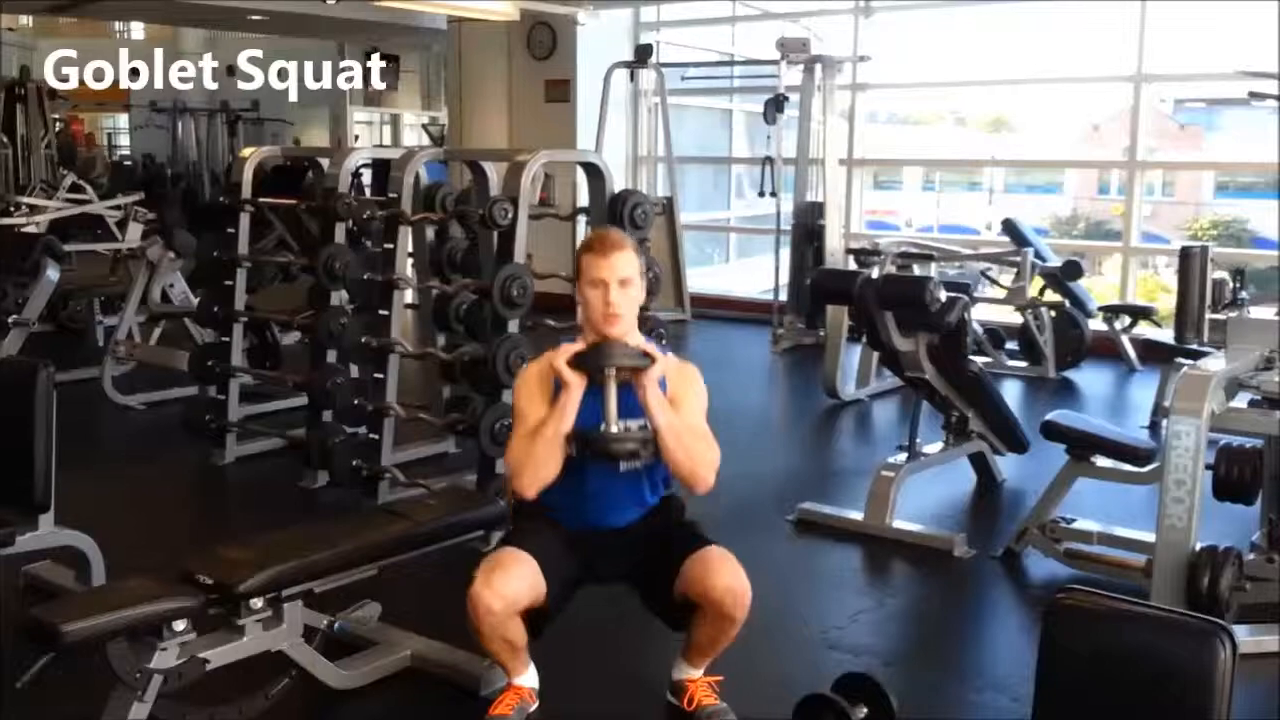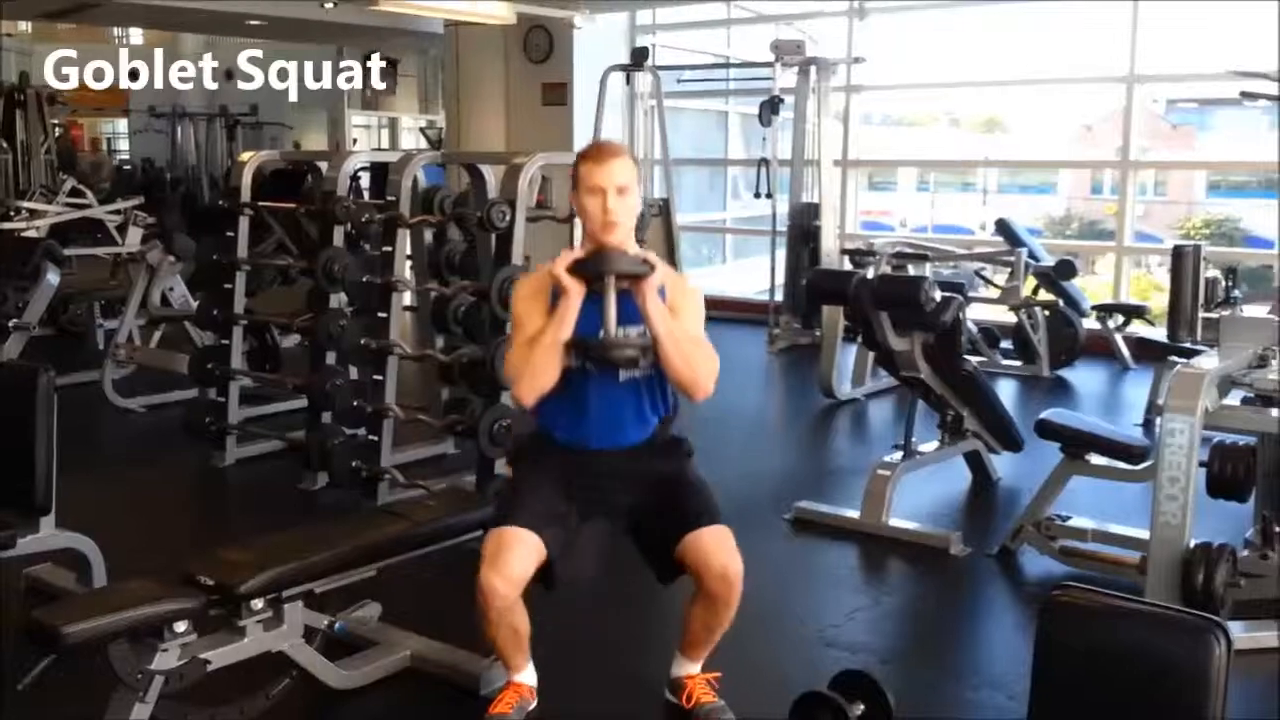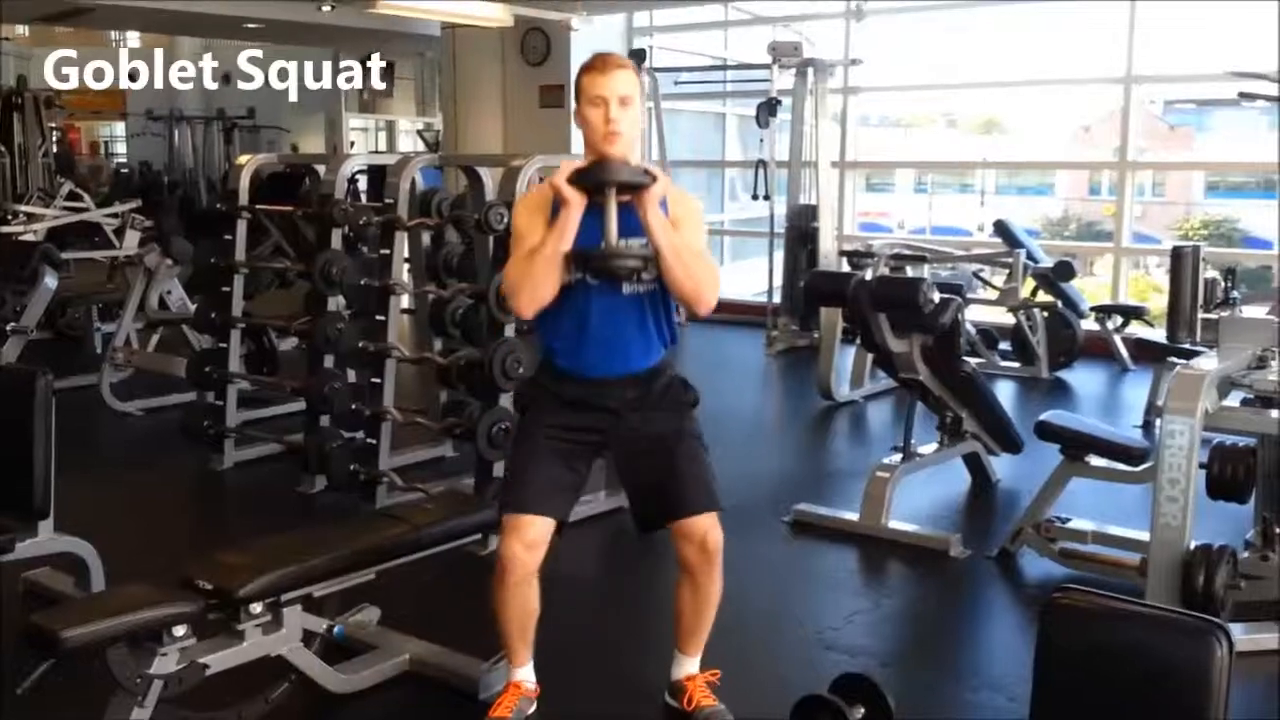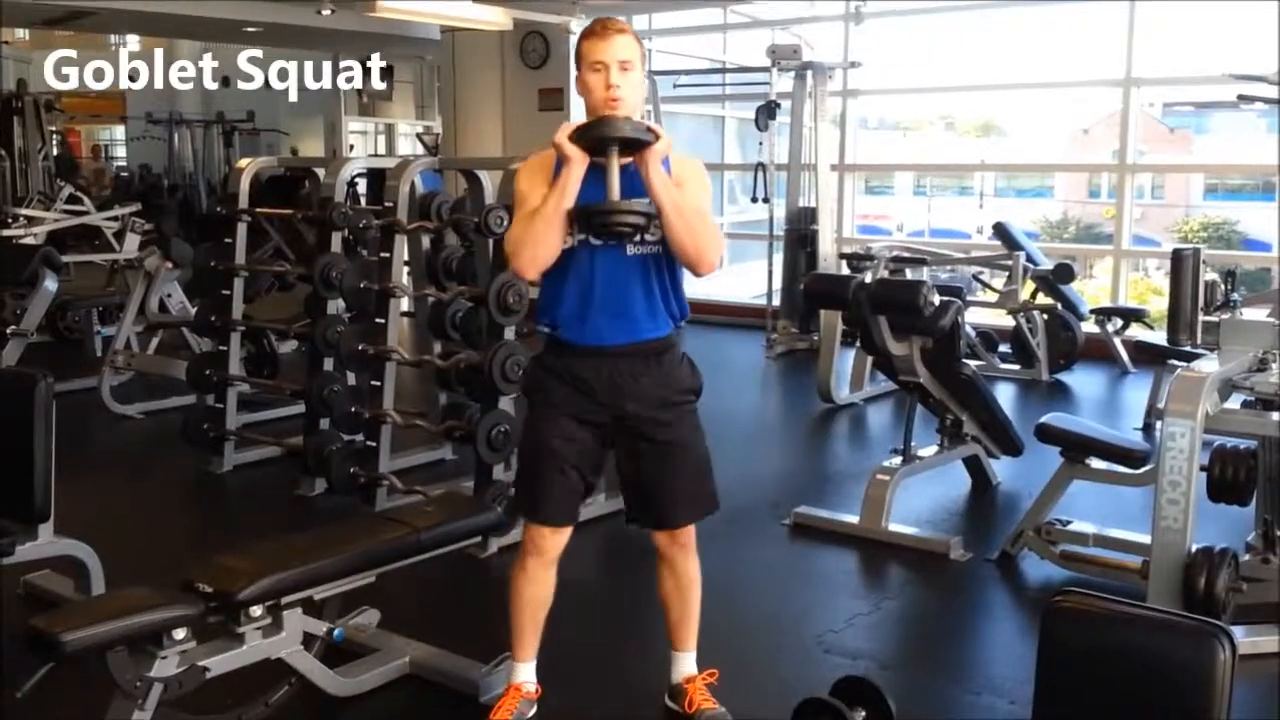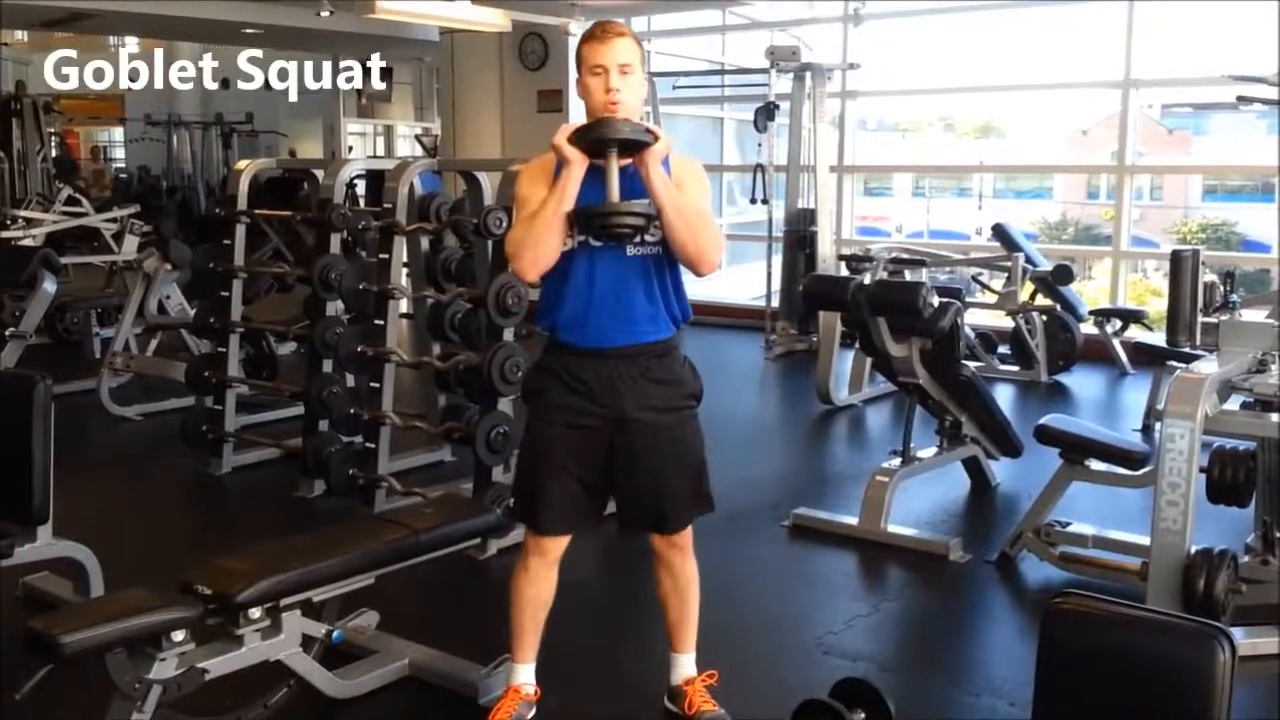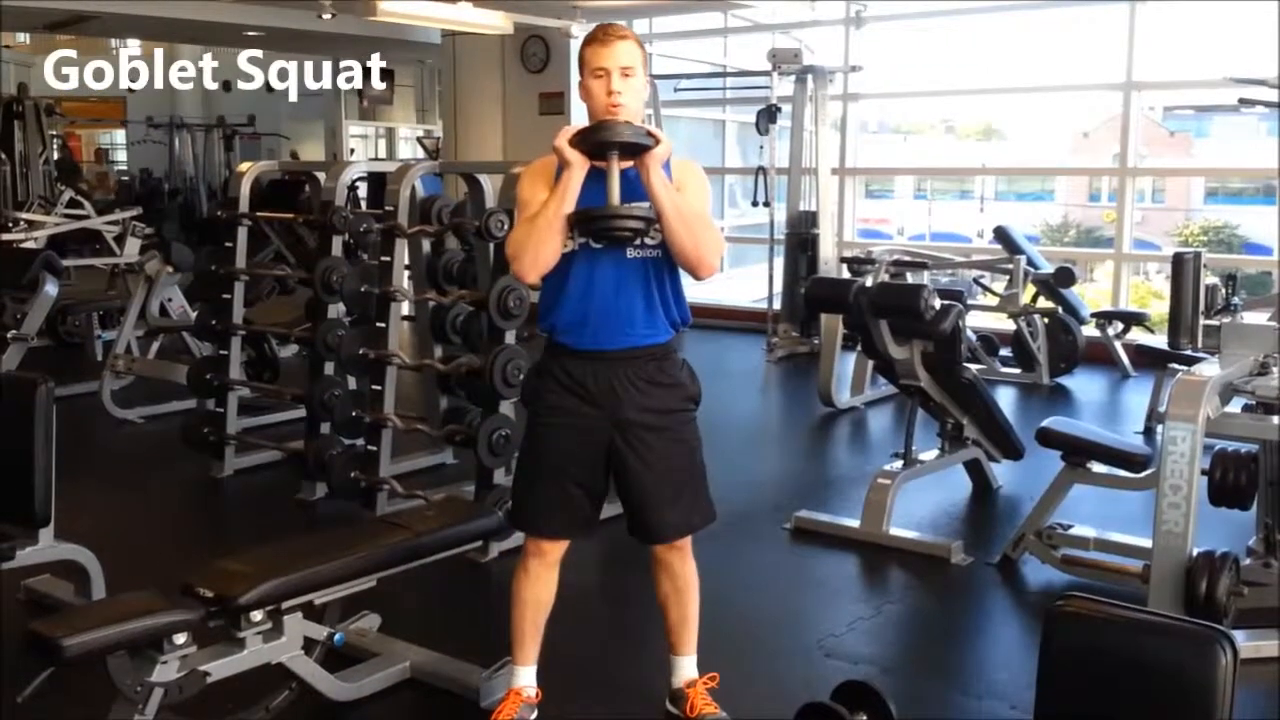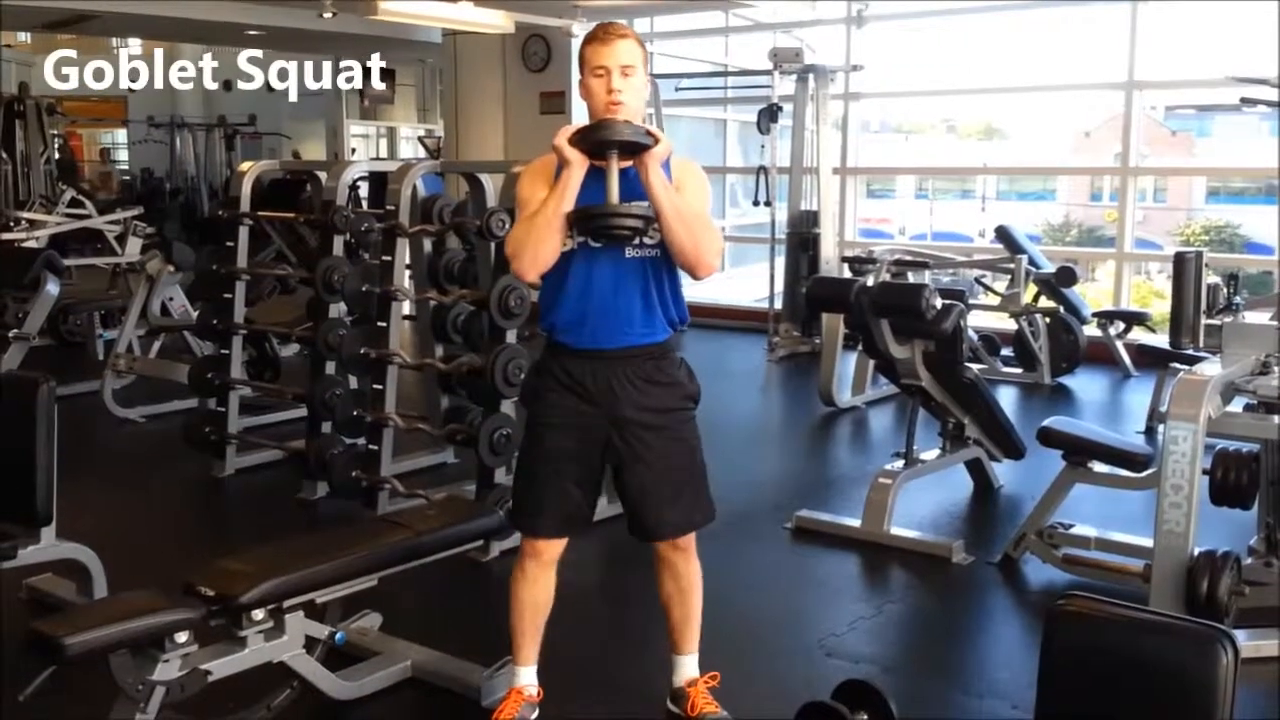
dt=0.2s
person 1, frame 1
left shoulder: (677, 375)
right shoulder: (543, 376)
left elbow: (702, 478)
right elbow: (525, 484)
left wrist: (650, 393)
right wrist: (571, 393)
left hip: (648, 525)
right hip: (560, 527)
left knee: (730, 594)
right knee: (489, 598)
left ankle: (688, 677)
person 1, frame 2
left shoulder: (672, 287)
right shoulder: (541, 286)
left elbow: (701, 384)
right elbow: (525, 391)
left wrist: (650, 301)
right wrist: (570, 299)
left hip: (648, 456)
right hip: (559, 459)
left knee: (723, 571)
right knee: (497, 581)
person 1, frame 3
left shoulder: (675, 202)
right shoulder: (542, 201)
left elbow: (704, 299)
right elbow: (524, 301)
left wrist: (649, 208)
right wrist: (571, 209)
left hip: (651, 394)
right hip: (563, 397)
left knee: (704, 542)
right knee: (518, 553)
person 1, frame 4
left shoulder: (680, 167)
right shoulder: (545, 167)
left elbow: (706, 260)
right elbow: (526, 263)
left wrist: (652, 169)
right wrist: (575, 169)
left hip: (655, 372)
right hip: (569, 374)
left knee: (677, 539)
right knee: (541, 542)
person 1, frame 5
left shoulder: (680, 168)
right shoulder: (544, 170)
left elbow: (706, 259)
right elbow: (527, 264)
left wrist: (652, 170)
right wrist: (575, 171)
left hip: (655, 373)
right hip: (570, 375)
left knee: (673, 537)
right knee: (544, 542)
person 1, frame 6
left shoulder: (680, 171)
right shoulder: (547, 172)
left elbow: (705, 263)
right elbow: (527, 266)
left wrist: (651, 174)
right wrist: (576, 172)
left hip: (652, 376)
right hip: (569, 377)
left knee: (672, 542)
right knee: (543, 546)
person 1, frame 7
left shoulder: (680, 170)
right shoulder: (546, 170)
left elbow: (704, 261)
right elbow: (526, 265)
left wrist: (651, 173)
right wrist: (575, 171)
left hip: (651, 375)
right hip: (568, 376)
left knee: (676, 543)
right knee: (539, 546)
